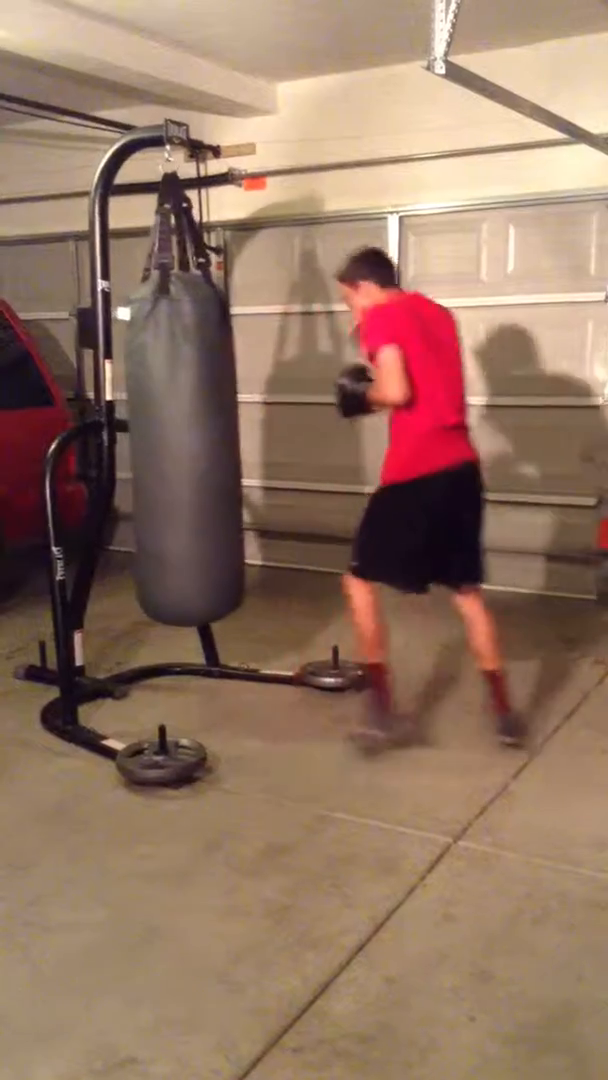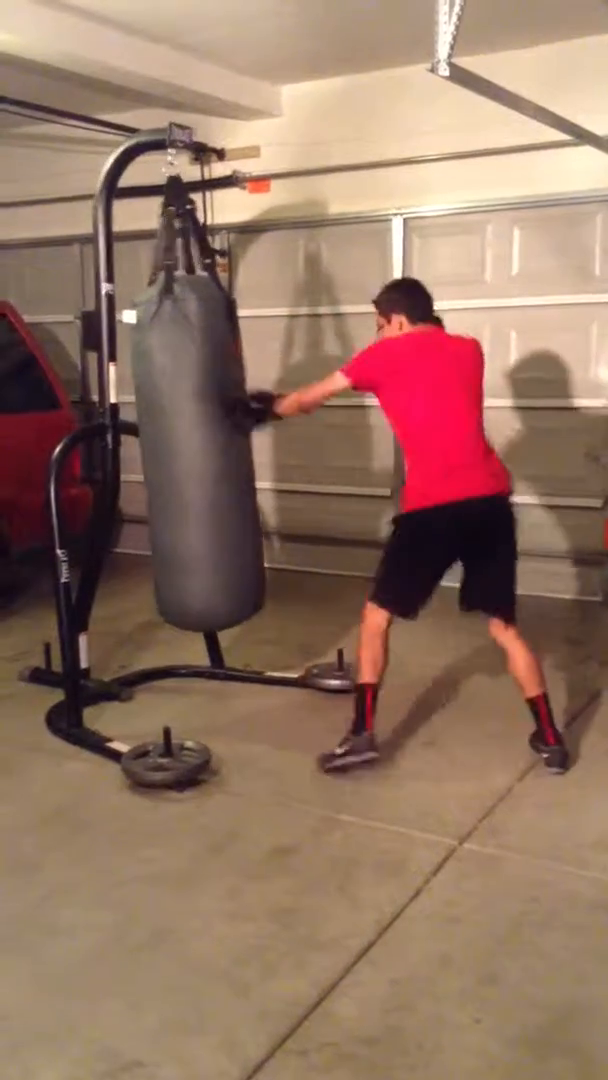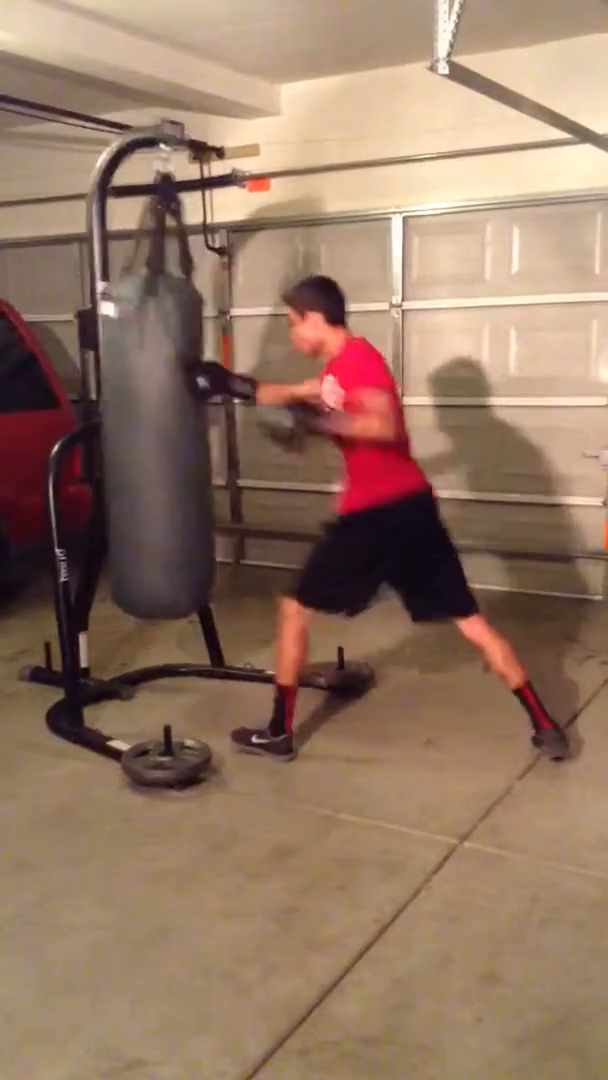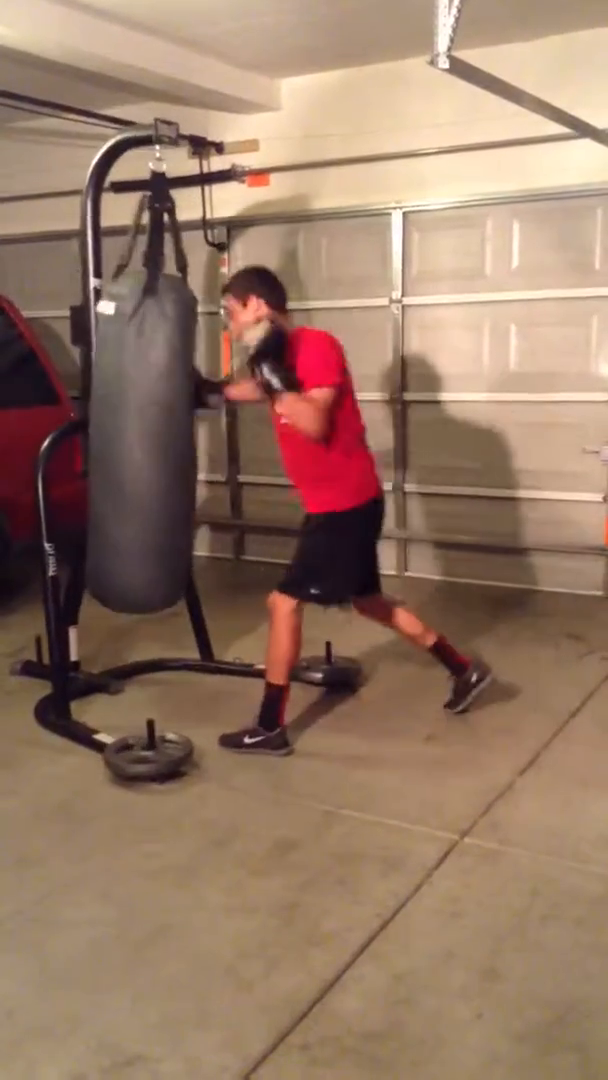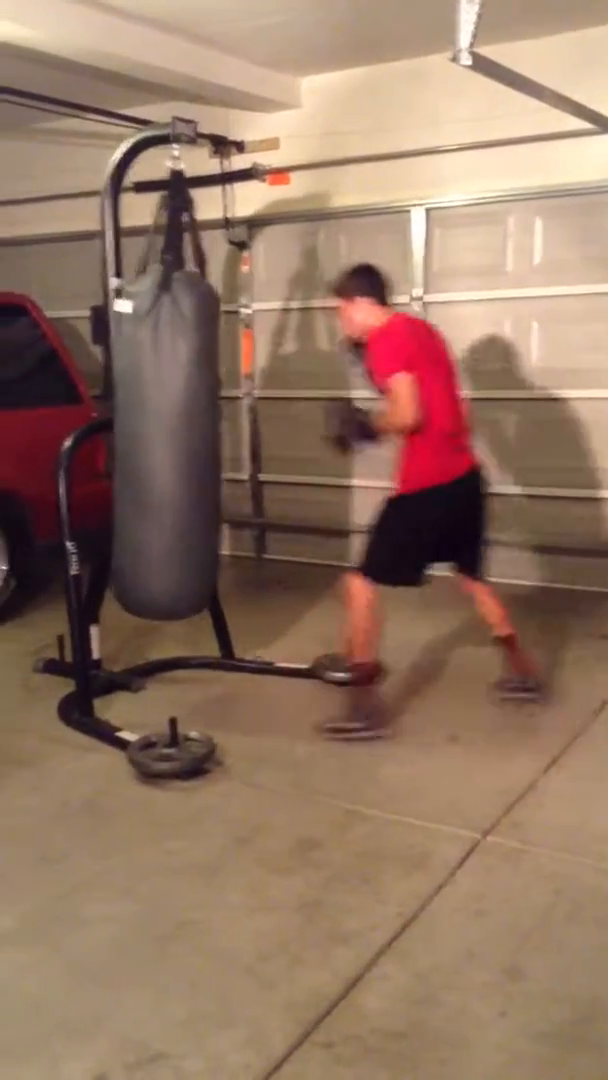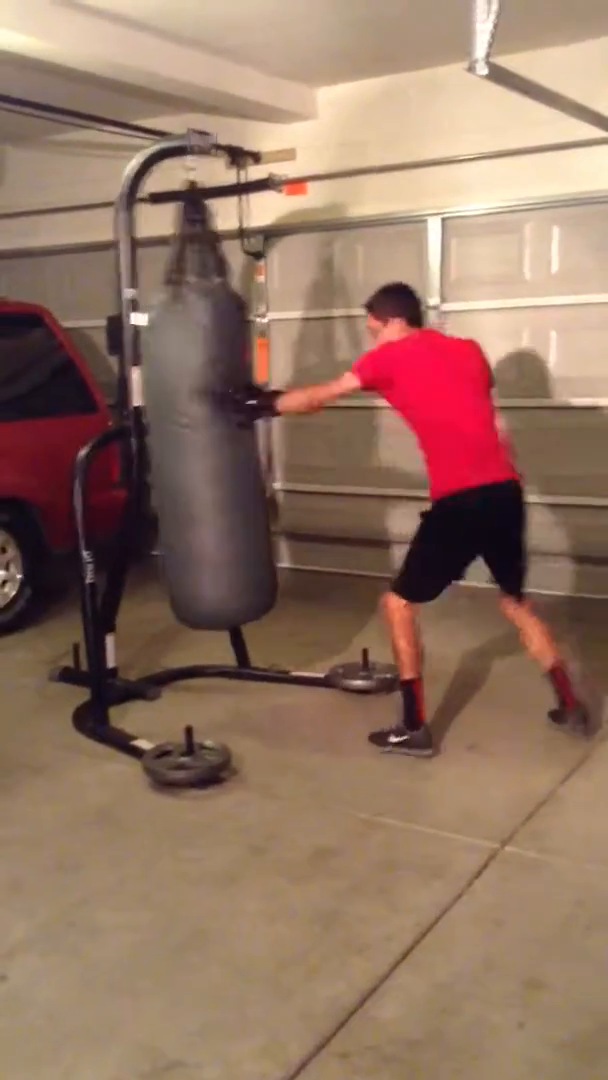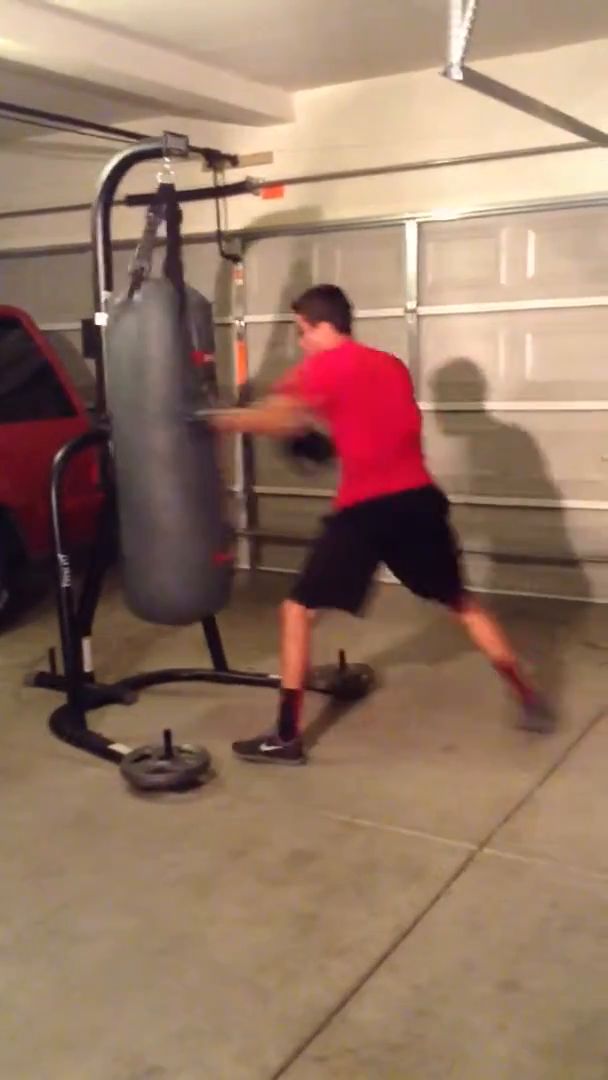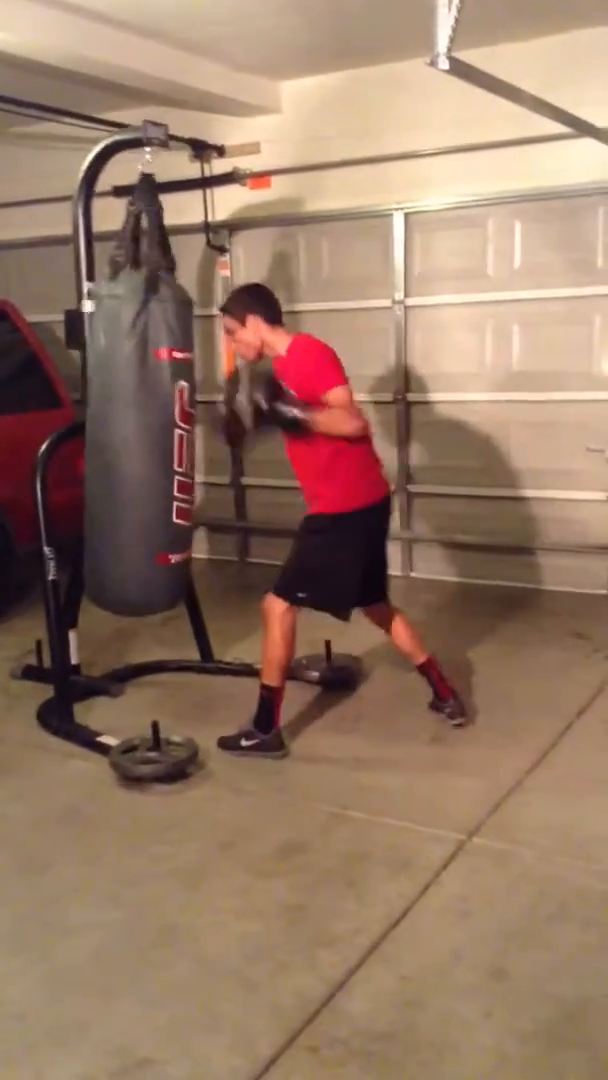
dt=0.4s
person 1, frame 1
left shoulder: (379, 318)
right shoulder: (439, 314)
left elbow: (395, 391)
left wrist: (362, 393)
left hip: (415, 479)
right hip: (461, 466)
left knee: (359, 582)
right knee: (466, 591)
left ankle: (381, 708)
right ankle: (505, 713)
person 1, frame 2
left shoulder: (385, 353)
right shoulder: (470, 349)
left elbow: (311, 397)
left wrist: (267, 407)
left hip: (430, 507)
right hip: (489, 499)
left knee: (378, 615)
right knee: (503, 626)
left ankle: (362, 734)
right ankle: (550, 739)
person 1, frame 3
left shoulder: (354, 359)
right shoulder: (348, 360)
left elbow: (384, 427)
right elbow: (297, 394)
left wrist: (328, 423)
right wrist: (237, 385)
left hip: (372, 511)
right hip: (413, 504)
left knee: (294, 611)
right knee: (468, 621)
left ankle: (279, 732)
right ankle: (545, 726)
person 1, frame 4
left shoulder: (319, 346)
right shoulder: (282, 351)
left elbow: (314, 426)
right elbow: (256, 389)
left wrist: (274, 383)
right wrist: (213, 389)
left hip: (346, 505)
right hip: (349, 501)
left knee: (285, 603)
right knee: (370, 601)
left ankle: (270, 728)
right ankle: (464, 670)
person 1, frame 5
left shoulder: (387, 341)
right shoulder: (420, 329)
left elbow: (408, 416)
left wrist: (367, 426)
left hip: (425, 486)
right hip: (463, 475)
left knee: (361, 586)
right knee: (471, 577)
left ankle: (365, 707)
right ankle: (522, 673)
person 1, frame 6
left shoulder: (393, 355)
right shoulder: (470, 352)
left elbow: (322, 396)
left wrist: (266, 402)
left hip: (462, 499)
right hip: (504, 491)
left knee: (398, 604)
right knee: (513, 602)
left ankle: (414, 727)
right ankle: (571, 707)
person 1, frame 7
left shoulder: (322, 365)
right shoulder: (393, 366)
left elbow: (270, 417)
left wrist: (216, 420)
left hip: (364, 508)
right hip: (418, 499)
left knee: (297, 611)
right knee: (461, 604)
left ankle: (286, 737)
right ankle: (529, 700)
person 1, frame 8
left shoulder: (312, 353)
right shoulder: (283, 365)
left elbow: (353, 423)
left wrist: (292, 415)
left hip: (347, 509)
right hip: (360, 502)
left knee: (278, 608)
right knee: (375, 605)
left ankle: (265, 730)
right ankle: (446, 696)
